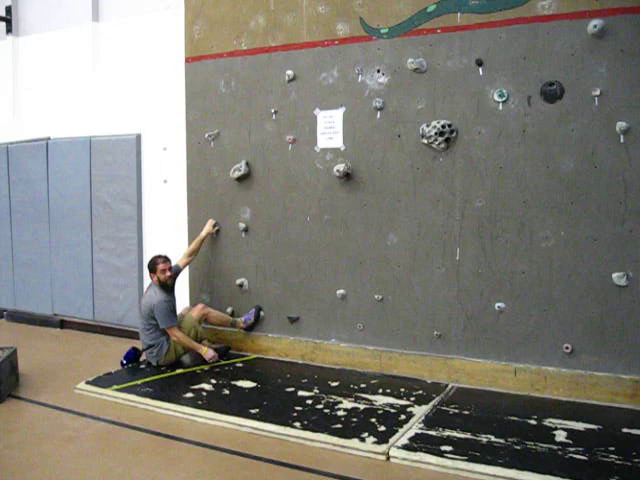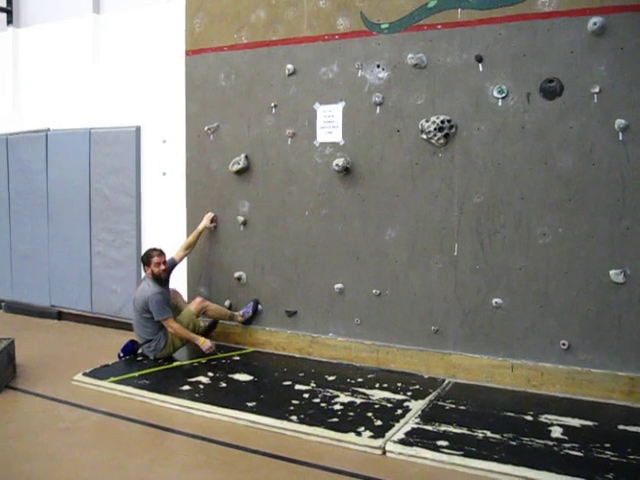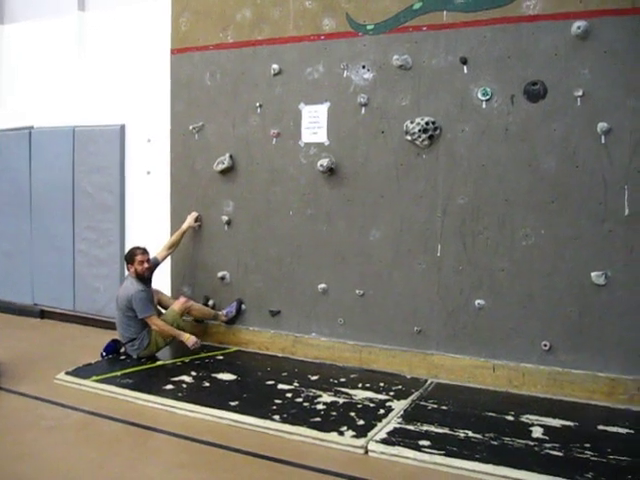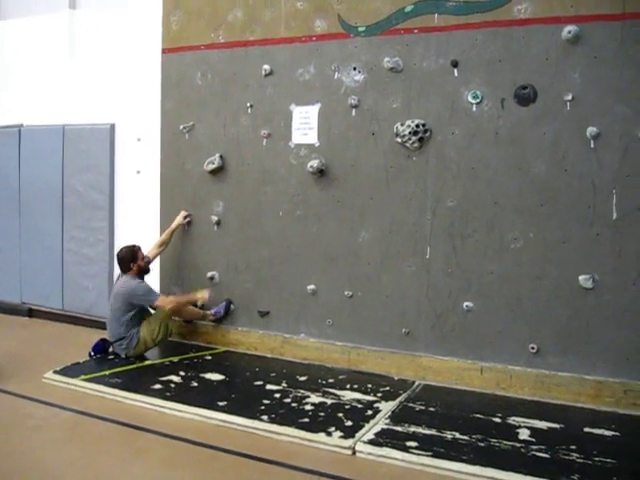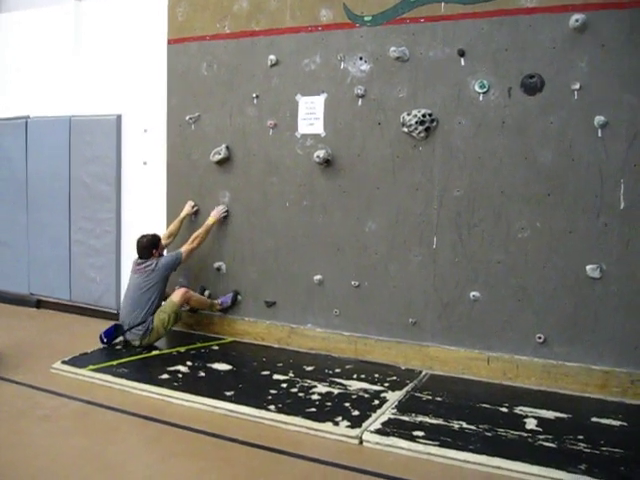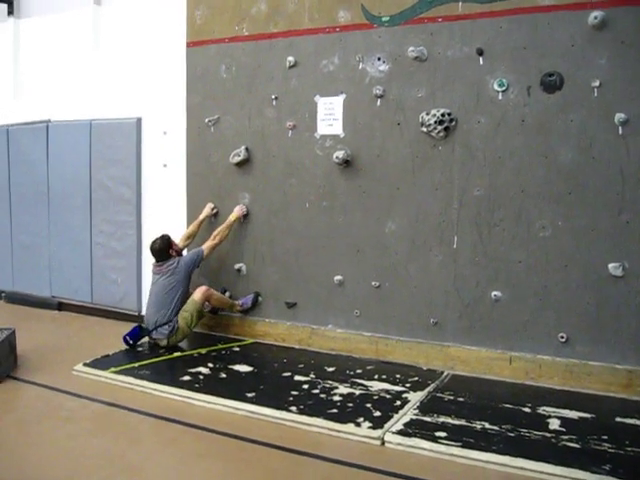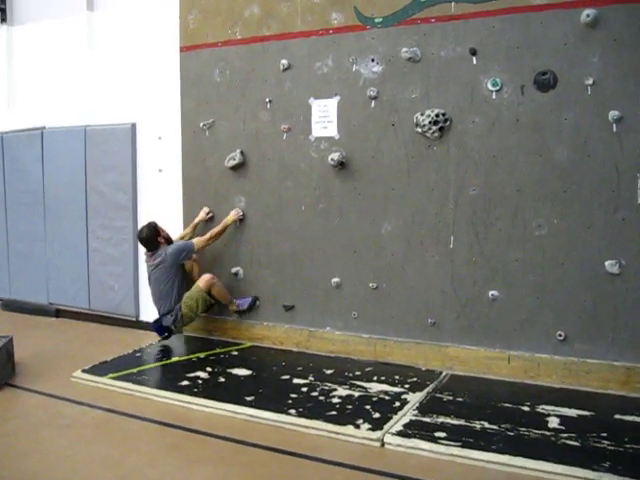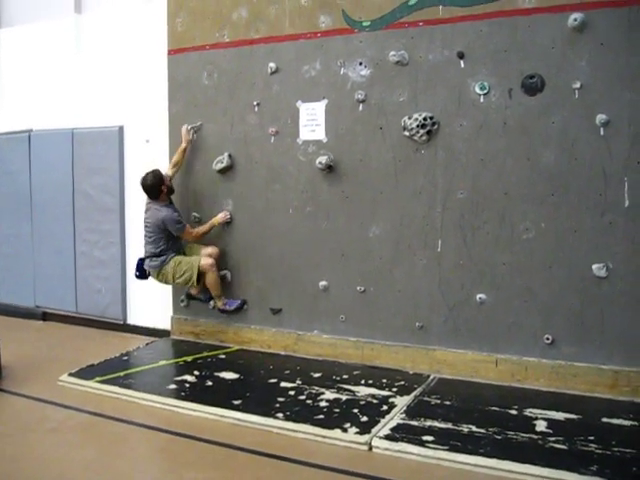
dt=0.5s
person 1, frame 1
left shoulder: (165, 282)
right shoulder: (160, 301)
left elbow: (187, 257)
right elbow: (175, 335)
left wrist: (204, 234)
right wrist: (202, 351)
left hip: (158, 346)
right hip: (161, 353)
left knee: (188, 311)
right knee: (200, 309)
left ankle: (208, 347)
right ankle: (241, 323)
person 1, frame 2
left shoulder: (161, 273)
right shoulder: (153, 294)
left elbow: (183, 250)
right elbow: (171, 327)
left wrist: (201, 227)
right wrist: (199, 340)
left hip: (156, 333)
right hip: (158, 346)
left knee: (173, 293)
right knee: (200, 303)
left ankle: (200, 327)
right ankle: (239, 317)
person 1, frame 3
left shoulder: (141, 275)
right shoulder: (137, 292)
left elbow: (167, 249)
right elbow: (155, 325)
left wrist: (185, 227)
right wrist: (185, 337)
left hip: (136, 338)
right hip: (142, 346)
left knee: (154, 294)
right knee: (184, 302)
right ankle: (222, 316)
person 1, frame 4
left shoulder: (127, 276)
right shoulder: (134, 286)
left elbow: (158, 247)
right elbow: (168, 303)
left wrist: (176, 225)
right wrist: (196, 297)
left hip: (123, 340)
right hip: (130, 345)
left knee: (150, 299)
right knee: (173, 305)
right ankle: (209, 315)
person 1, frame 5
left shoulder: (138, 263)
right shoulder: (159, 266)
left elbow: (168, 238)
right elbow: (192, 244)
left wrist: (184, 215)
right wrist: (212, 220)
left hip: (129, 331)
right hip: (141, 334)
right knee: (183, 292)
left ankle: (192, 302)
right ankle: (216, 306)
person 1, frame 6
left shoulder: (157, 266)
right shoulder: (181, 265)
left elbow: (186, 239)
right elbow: (214, 240)
left wrist: (203, 217)
right wrist: (233, 218)
left hip: (153, 331)
right hip: (167, 334)
right knee: (204, 291)
right ankle: (237, 307)
person 1, frame 7
left shoulder: (151, 254)
right shoulder: (170, 253)
left elbow: (180, 240)
right elbow: (207, 239)
left wrist: (197, 221)
right wrist: (228, 220)
left hip: (171, 307)
right hip: (177, 314)
left knee: (191, 259)
right knee: (208, 278)
left ankle: (204, 300)
right ankle: (234, 305)
person 1, frame 8
left shoulder: (155, 198)
right shoulder: (165, 215)
left elbow: (173, 167)
right elbow: (192, 236)
left wrist: (184, 144)
right wrist: (215, 221)
left hip: (172, 253)
right hip: (162, 265)
left knee: (212, 253)
right knee: (209, 263)
left ankle: (195, 290)
right ankle: (221, 303)
